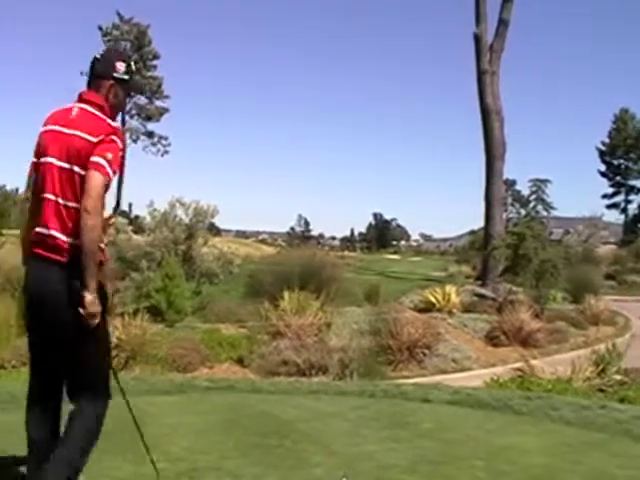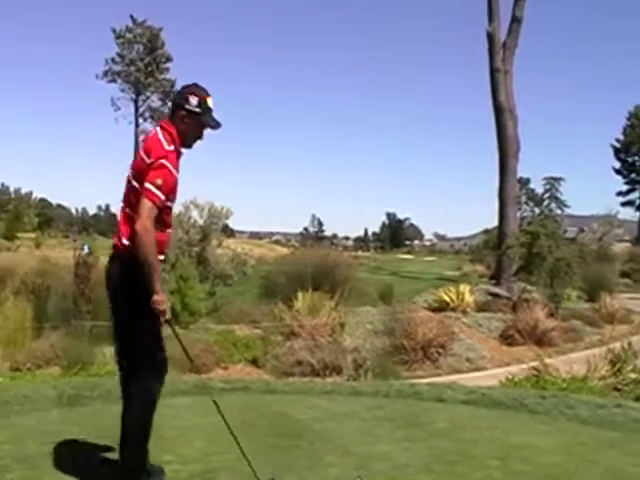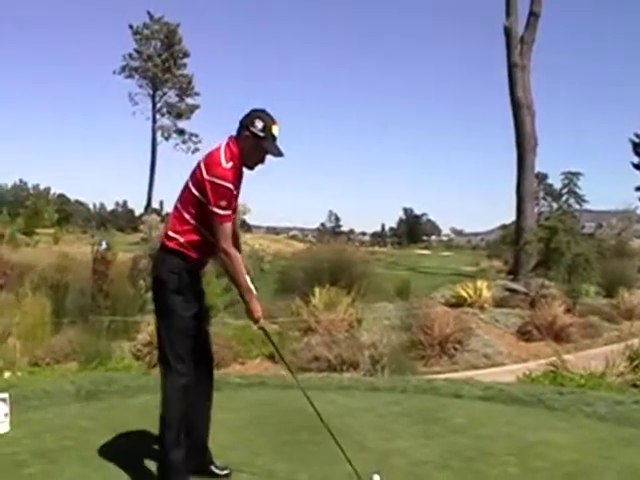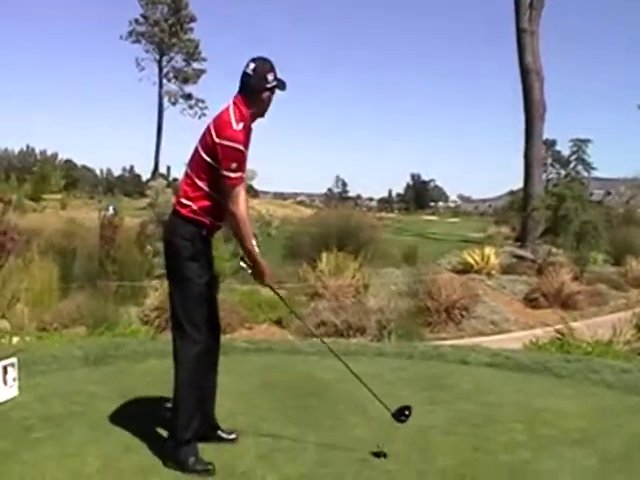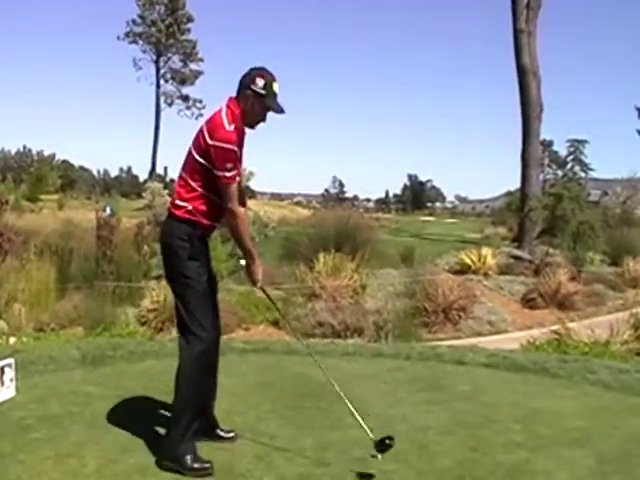
dt=0.7s
person 1, frame 1
left shoulder: (52, 122)
right shoulder: (108, 133)
left elbow: (32, 199)
right elbow: (91, 210)
right wrist: (91, 288)
left hip: (38, 272)
right hip: (70, 277)
left knee: (43, 388)
right knee: (91, 395)
person 1, frame 2
left shoulder: (155, 142)
right shoulder: (165, 158)
right elbow: (143, 228)
right wrist: (157, 290)
left hip: (132, 272)
right hip: (133, 275)
left knee: (148, 369)
right knee: (144, 373)
person 1, frame 3
left shoulder: (233, 166)
right shoulder: (220, 170)
left elbow: (229, 234)
right elbow: (223, 248)
left wrist: (247, 280)
right wrist: (249, 298)
left hip: (189, 271)
right hip: (175, 271)
left knee: (201, 367)
right knee: (180, 371)
person 1, frame 4
left shoulder: (237, 122)
right shoulder: (232, 131)
left elbow: (237, 193)
right elbow: (233, 207)
left wrist: (251, 247)
right wrist: (256, 260)
left hip: (198, 236)
right hip: (187, 236)
left knee: (209, 334)
right knee: (193, 339)
left ankle: (203, 422)
right ankle: (180, 445)
person 1, frame 5
left shoulder: (232, 127)
right shoulder: (223, 131)
left elbow: (233, 200)
right elbow: (232, 207)
left wrist: (245, 251)
right wrist: (253, 258)
left hip: (195, 237)
right hip: (183, 236)
left knee: (210, 332)
right knee: (198, 336)
left ankle: (202, 420)
right ankle: (176, 444)
